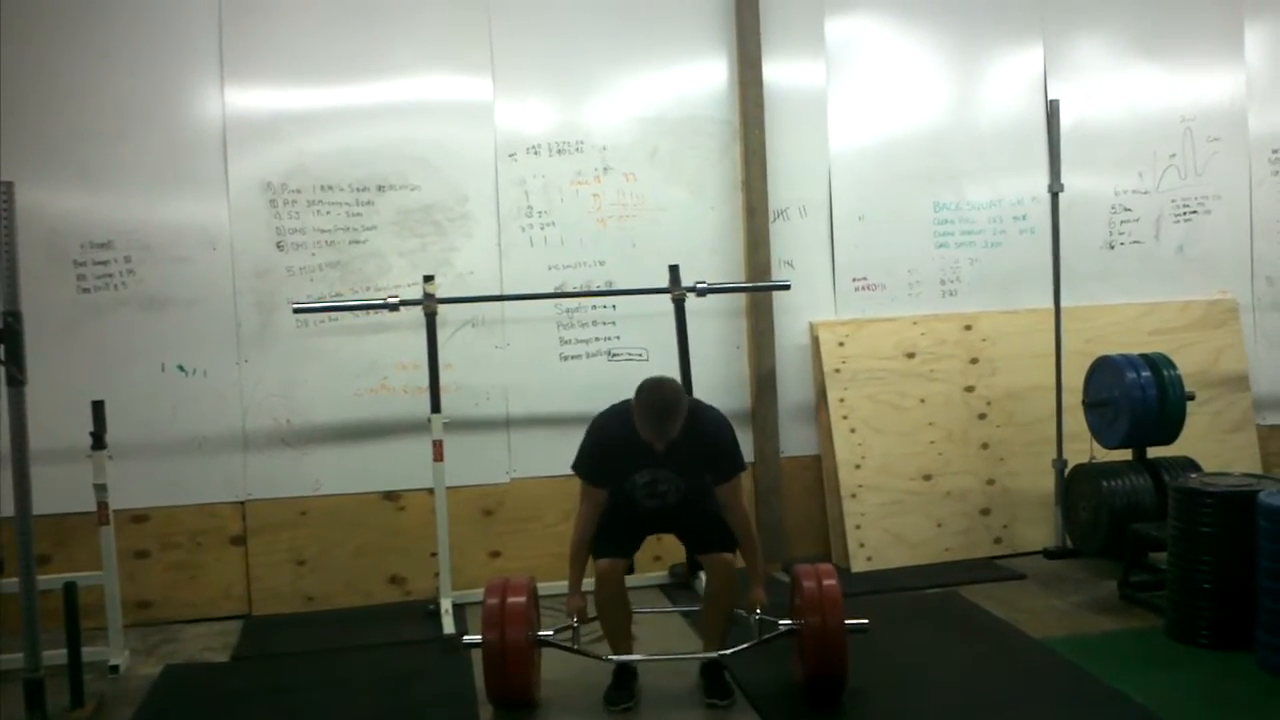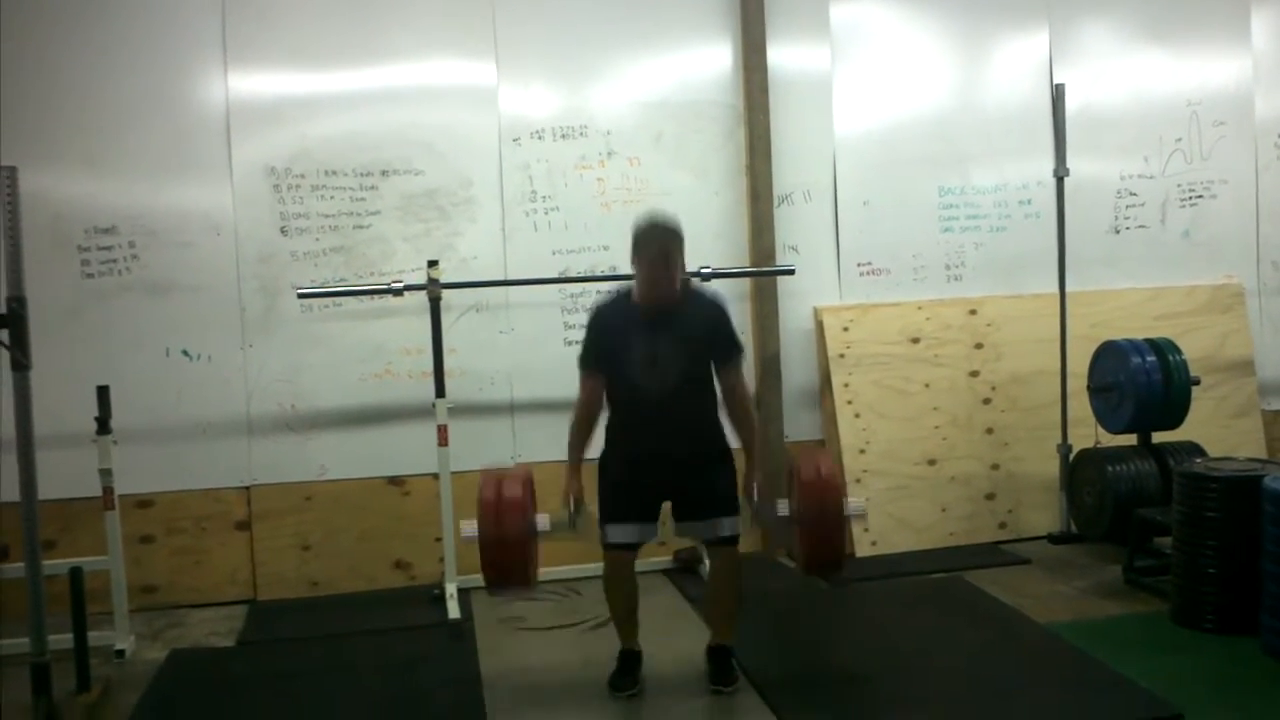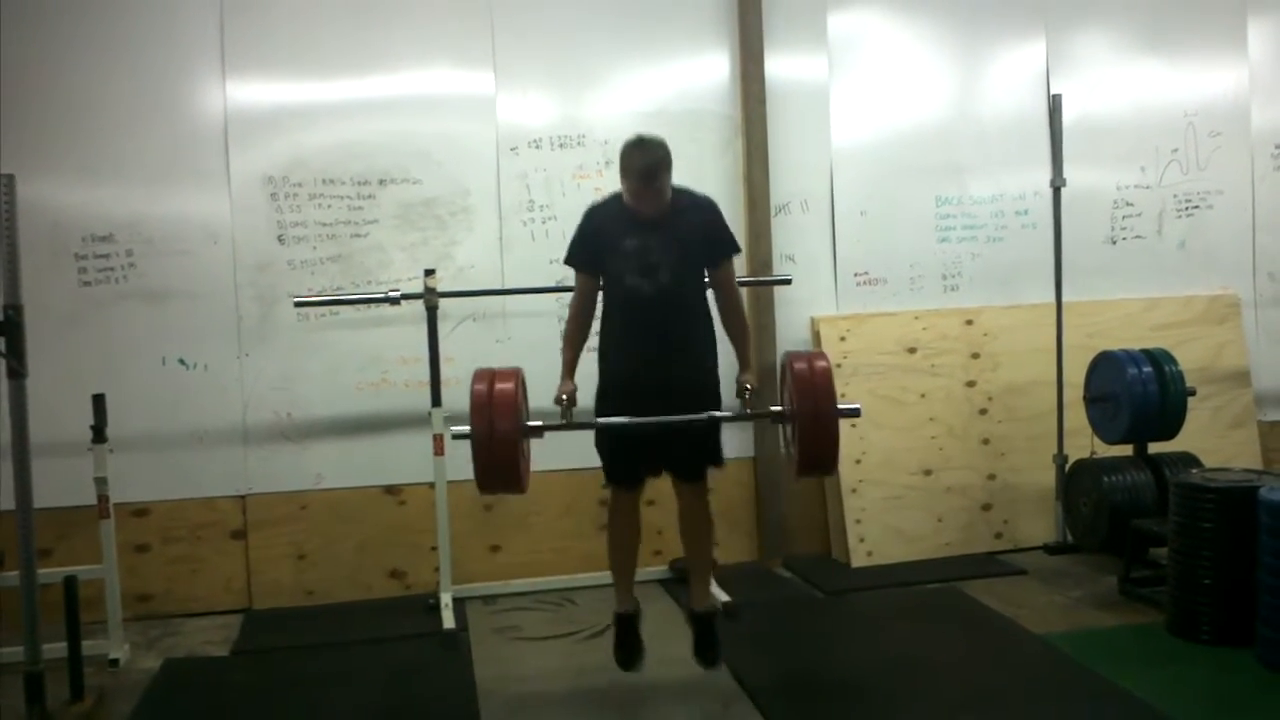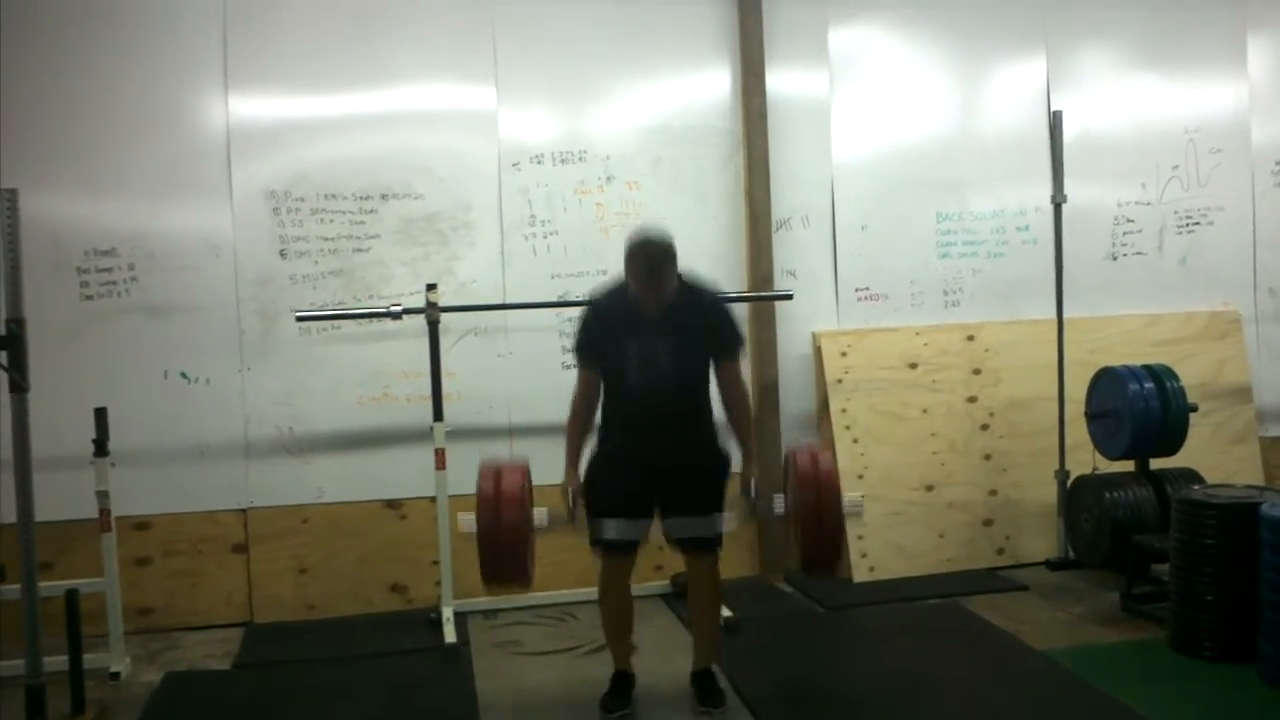
dt=0.3s
person 1, frame 1
left shoulder: (712, 427)
right shoulder: (606, 431)
left elbow: (733, 507)
right elbow: (589, 511)
left wrist: (757, 581)
right wrist: (574, 590)
left hip: (693, 501)
right hip: (626, 505)
left knee: (723, 564)
right knee: (607, 570)
left ankle: (712, 665)
right ankle: (624, 668)
person 1, frame 2
left shoulder: (708, 314)
right shoulder: (608, 319)
left elbow: (736, 391)
right elbow: (589, 399)
left wrist: (752, 462)
right wrist: (573, 472)
left hip: (700, 449)
right hip: (630, 452)
left knee: (724, 547)
right knee: (617, 556)
left ankle: (720, 650)
right ankle: (629, 654)
person 1, frame 3
left shoulder: (702, 215)
right shoulder: (599, 221)
left elbow: (727, 292)
right elbow: (583, 300)
left wrist: (745, 366)
right wrist: (568, 374)
left hip: (691, 376)
right hip: (622, 380)
left knee: (692, 489)
right knee: (625, 494)
left ankle: (703, 607)
right ankle: (626, 611)
person 1, frame 4
left shoulder: (706, 309)
right shoulder: (604, 312)
left elbow: (732, 386)
right elbow: (587, 392)
left wrist: (749, 460)
right wrist: (572, 467)
left hip: (692, 451)
right hip: (622, 452)
left knee: (702, 559)
right knee: (615, 562)
left ankle: (703, 669)
right ankle: (621, 673)
